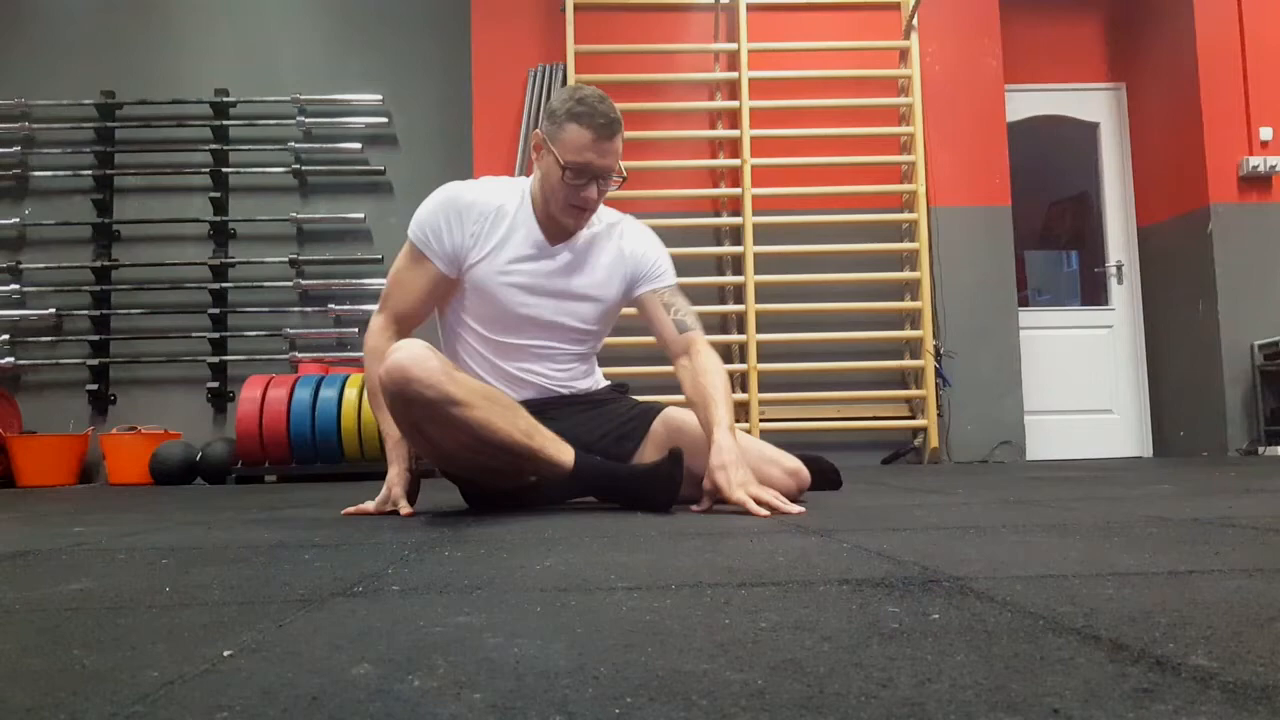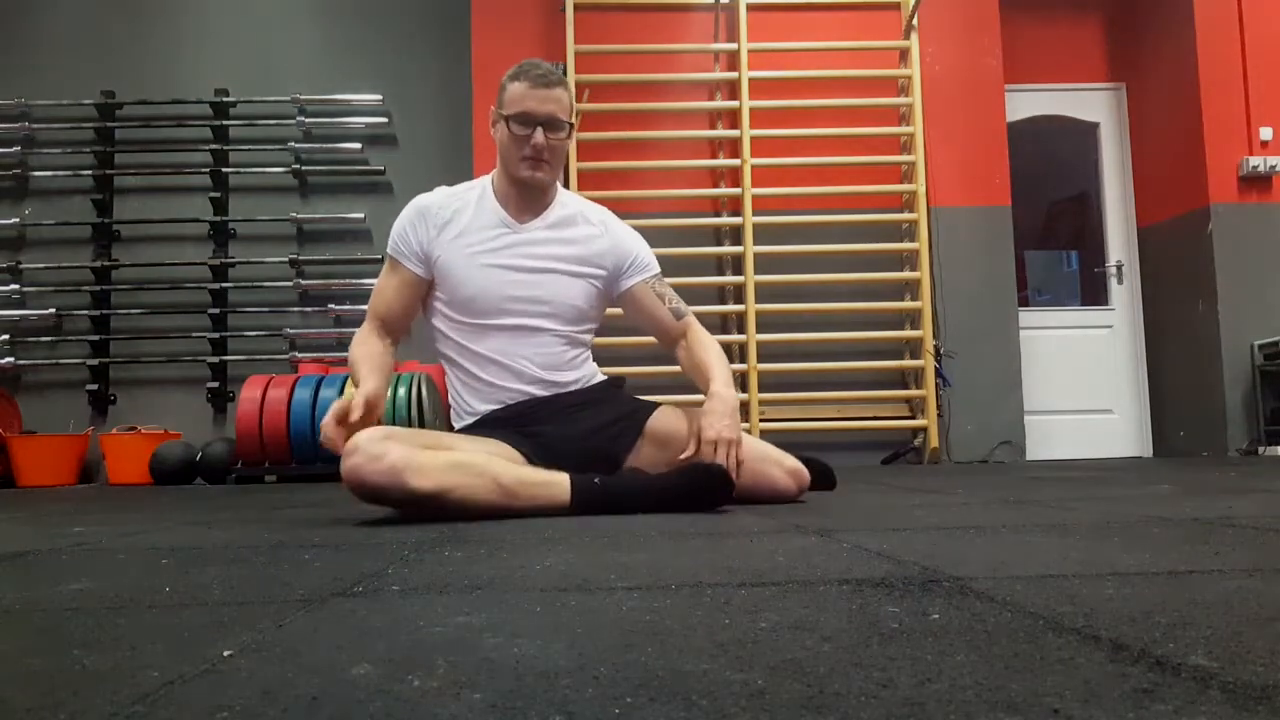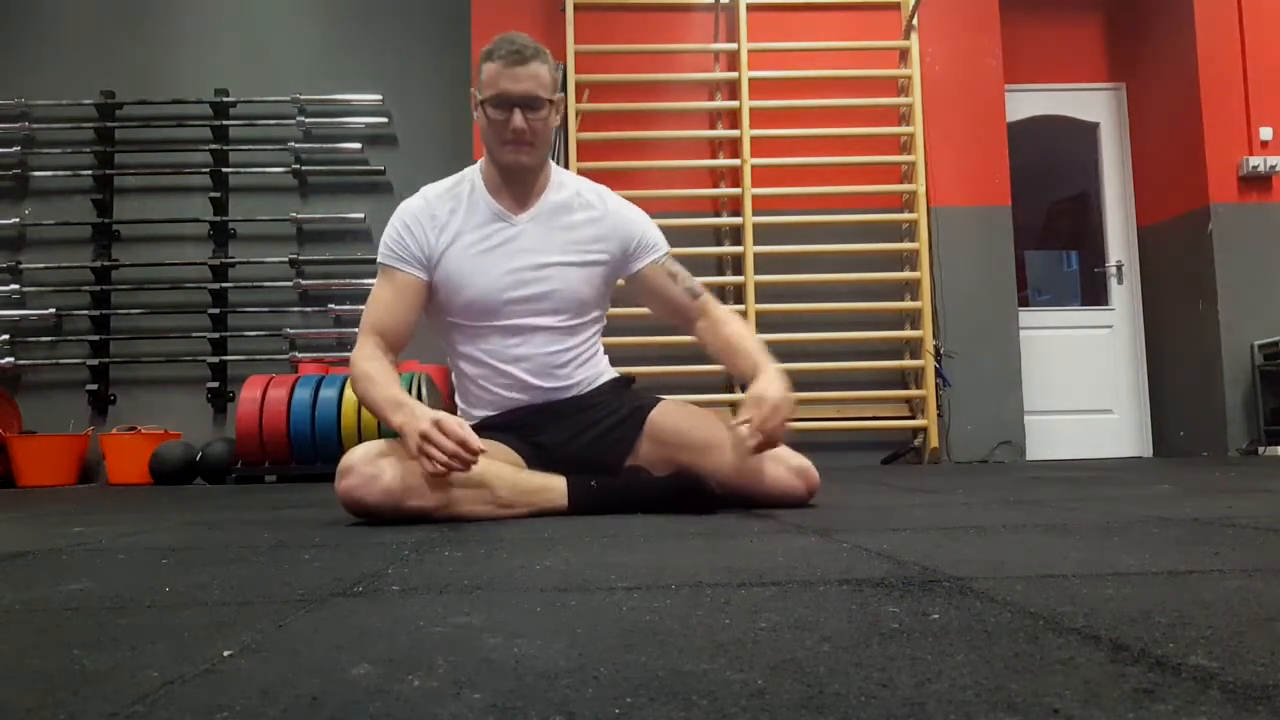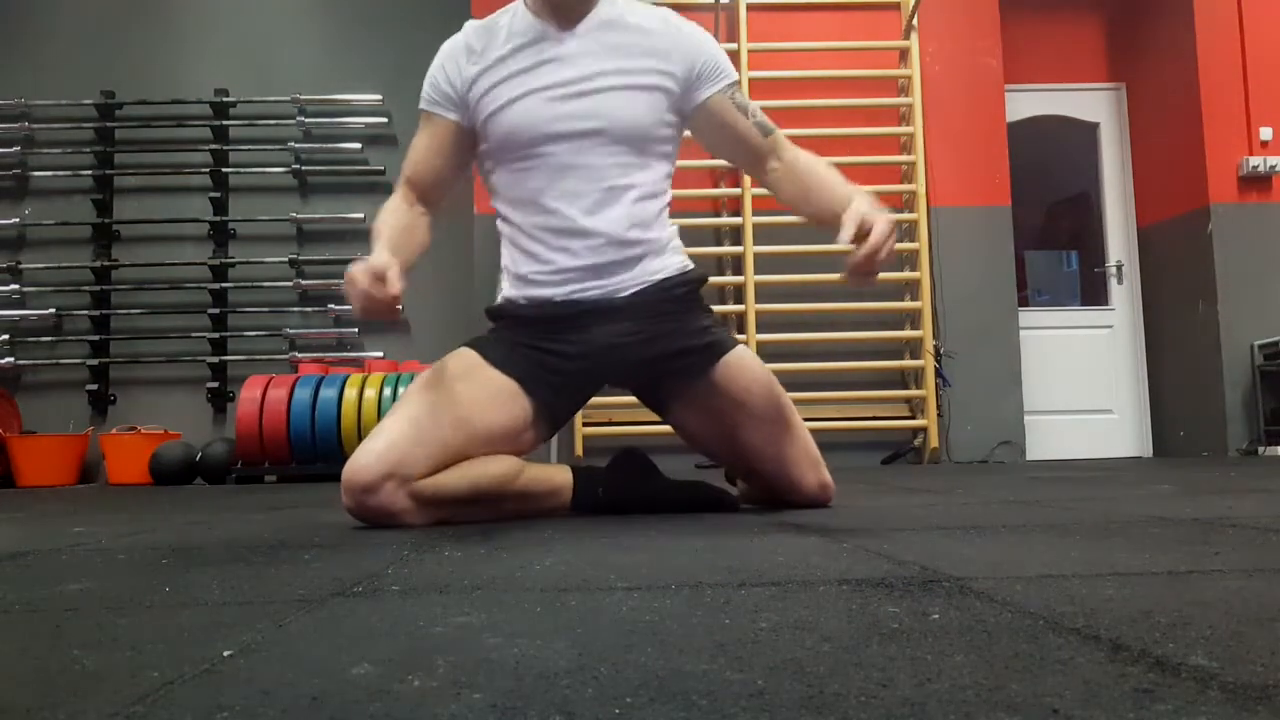
dt=1s
person 1, frame 1
left shoulder: (631, 243)
right shoulder: (461, 209)
left elbow: (691, 350)
right elbow: (388, 328)
left wrist: (725, 448)
right wrist: (399, 462)
left hip: (596, 416)
right hip: (491, 440)
left knee: (787, 478)
right knee: (407, 364)
right ankle: (611, 479)
person 1, frame 2
left shoulder: (606, 233)
right shoulder: (431, 217)
left elbow: (684, 332)
right elbow: (379, 331)
left wrist: (720, 393)
right wrist: (367, 387)
left hip: (597, 412)
right hip: (494, 435)
left knee: (786, 477)
right knee: (363, 458)
right ankle: (612, 490)
person 1, frame 3
left shoulder: (610, 214)
right shoulder: (425, 217)
left elbow: (703, 312)
right elbow: (372, 349)
left wrist: (765, 370)
right wrist: (409, 415)
left hip: (604, 408)
right hip: (497, 435)
left knee: (792, 478)
right knee: (360, 477)
right ankle: (613, 491)
person 1, frame 4
right shoulder: (469, 54)
left elbow: (772, 157)
right elbow: (414, 198)
left wrist: (853, 201)
right wrist: (383, 258)
left hip: (663, 306)
right hip: (536, 324)
left knee: (805, 489)
right knee: (368, 487)
right ankle: (599, 488)
